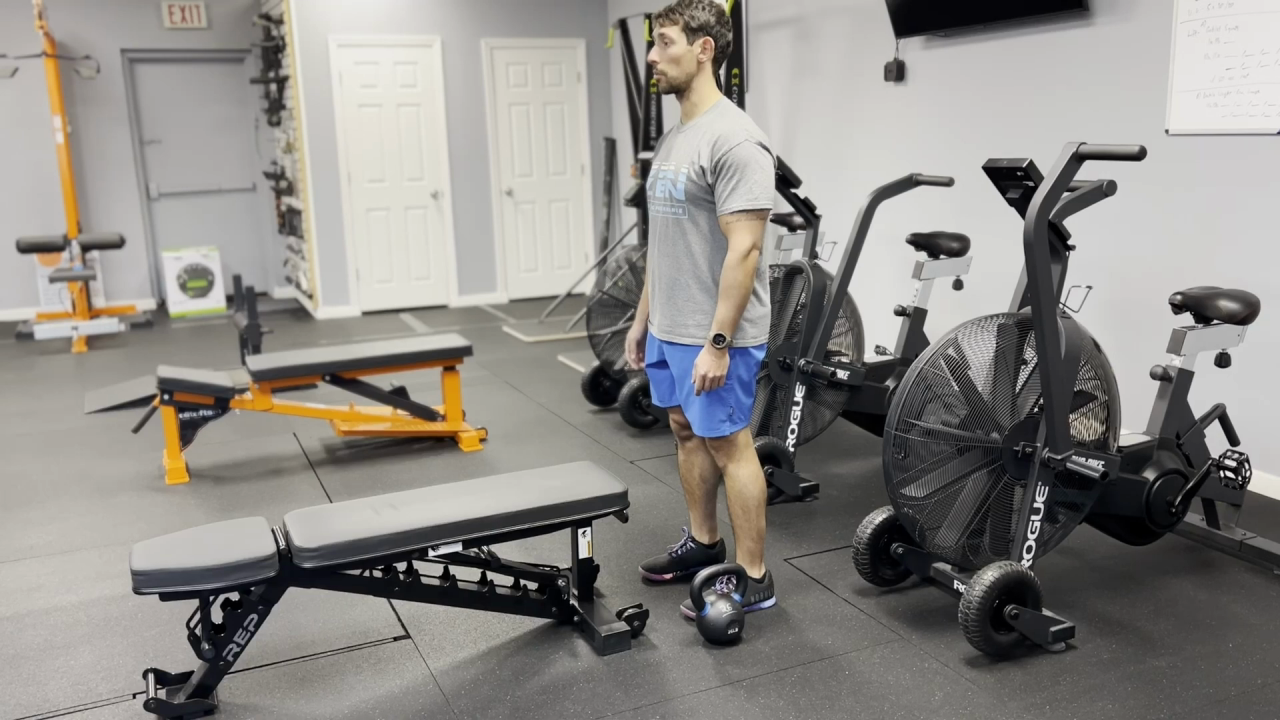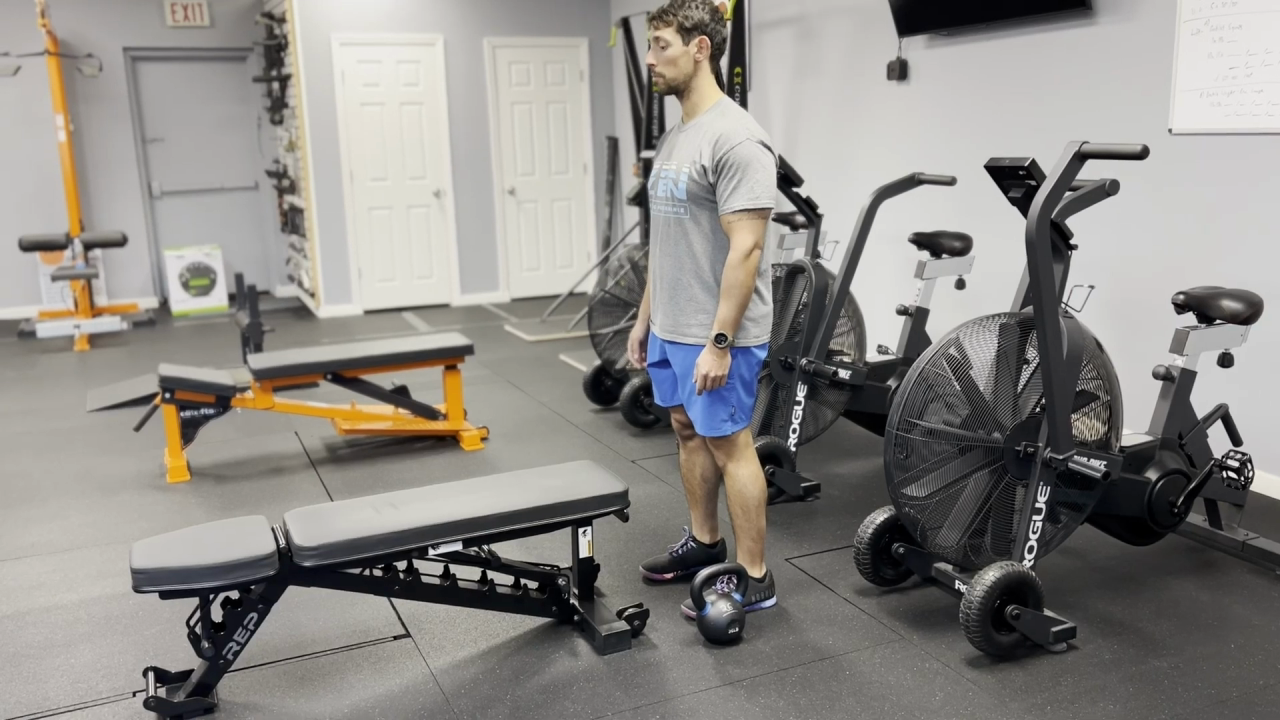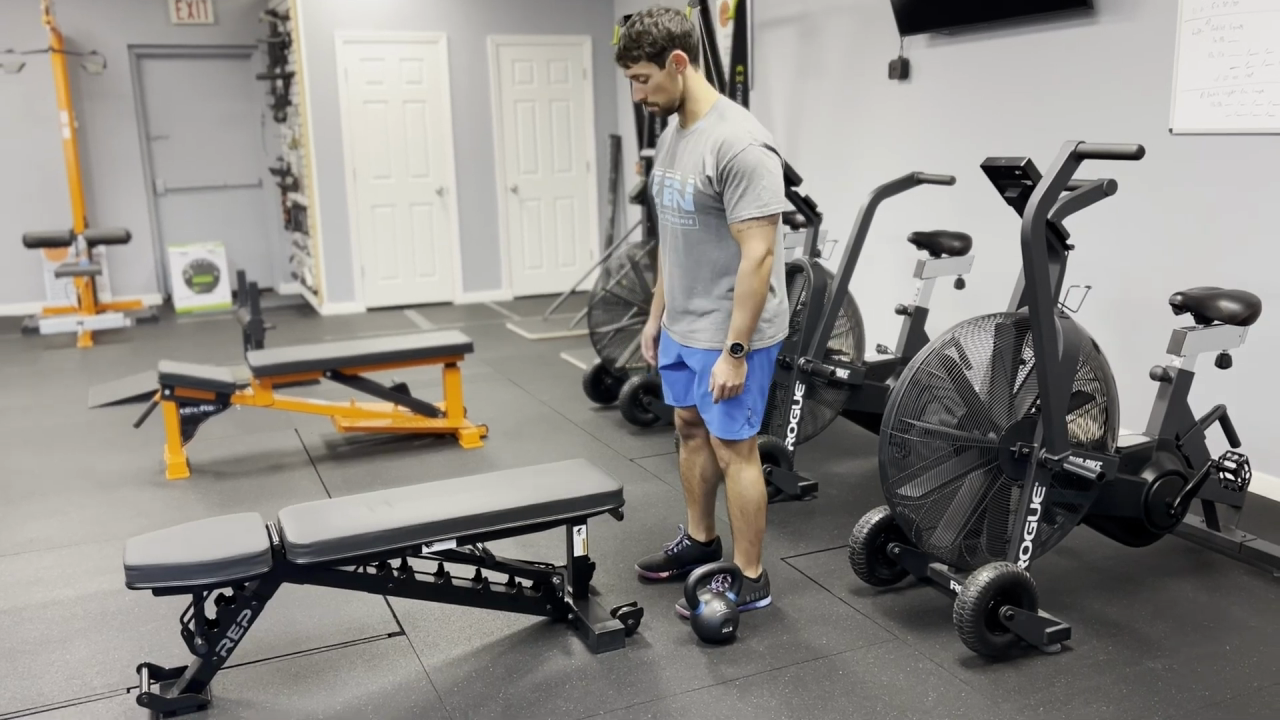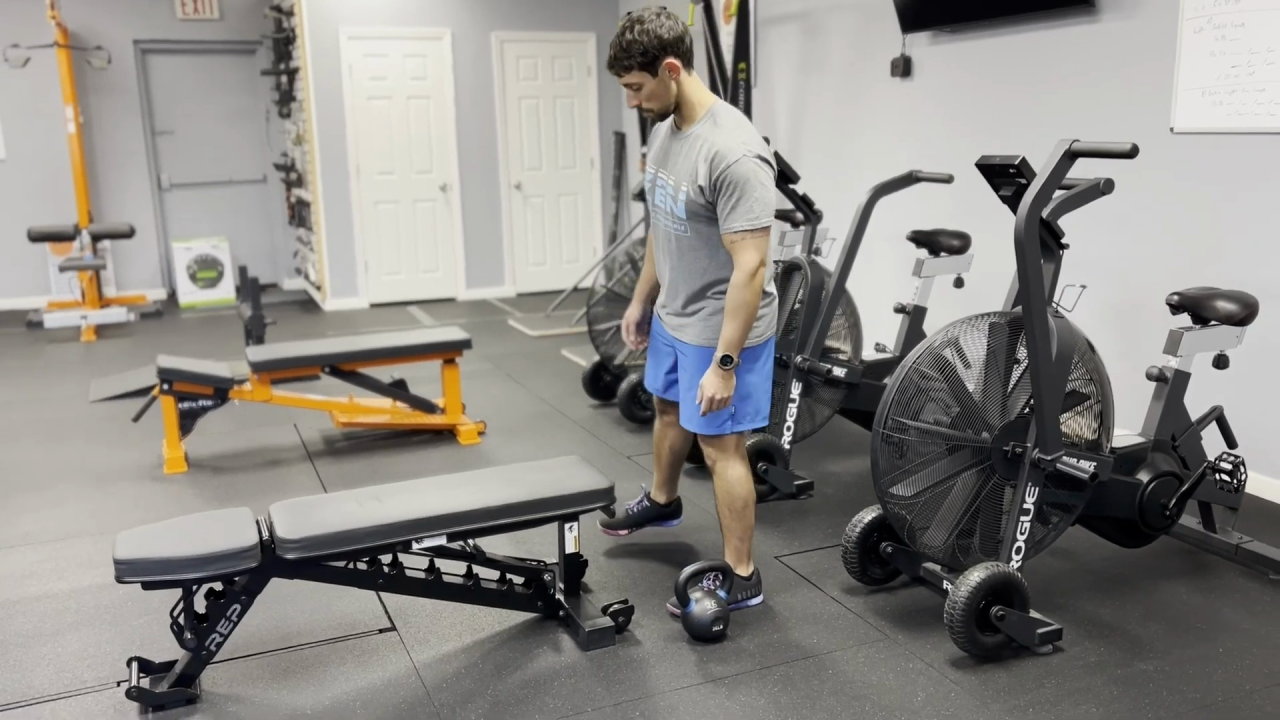
dt=0.5s
person 1, frame 1
left shoulder: (734, 141)
right shoulder: (673, 137)
left elbow: (744, 249)
left wrist: (718, 342)
right wrist: (643, 317)
left hip: (711, 335)
right hip: (670, 328)
left knee: (727, 446)
right knee: (687, 433)
left ankle: (752, 578)
right ankle: (702, 542)
person 1, frame 2
left shoulder: (735, 139)
right shoulder: (675, 136)
left elbow: (745, 248)
left wrist: (719, 341)
right wrist: (646, 316)
left hip: (713, 334)
right hip: (671, 327)
left knee: (726, 445)
right knee: (688, 433)
left ankle: (753, 578)
right ankle: (703, 541)
person 1, frame 3
left shoulder: (740, 144)
right shoulder: (672, 135)
left elbow: (758, 255)
left wrist: (735, 351)
right wrist: (657, 314)
left hip: (730, 332)
right hip: (684, 326)
left knee: (731, 448)
right knee: (691, 429)
left ankle: (749, 579)
right ankle: (699, 541)
person 1, frame 4
left shoulder: (733, 152)
right shoulder: (665, 131)
left elbow: (750, 267)
left wrist: (725, 363)
right wrist: (641, 300)
left hip: (720, 327)
right hip: (675, 316)
left knee: (719, 444)
right knee: (667, 408)
left ankle: (740, 577)
right ankle: (661, 501)
